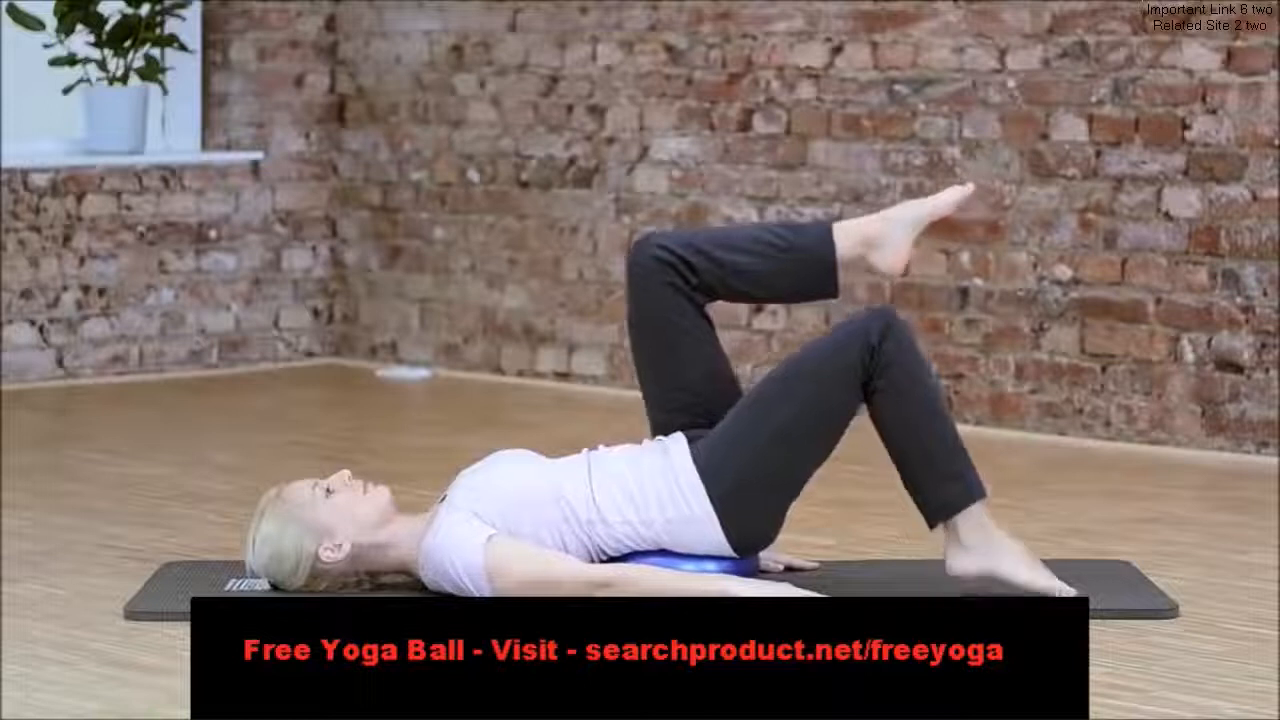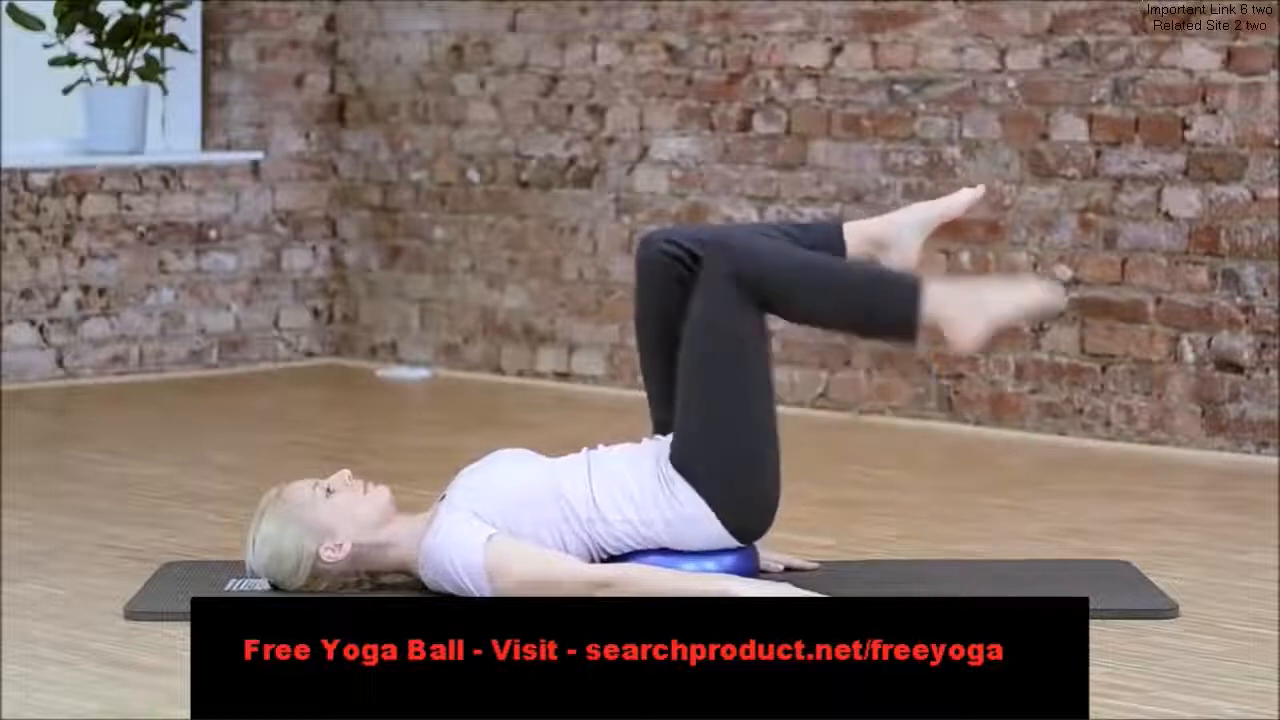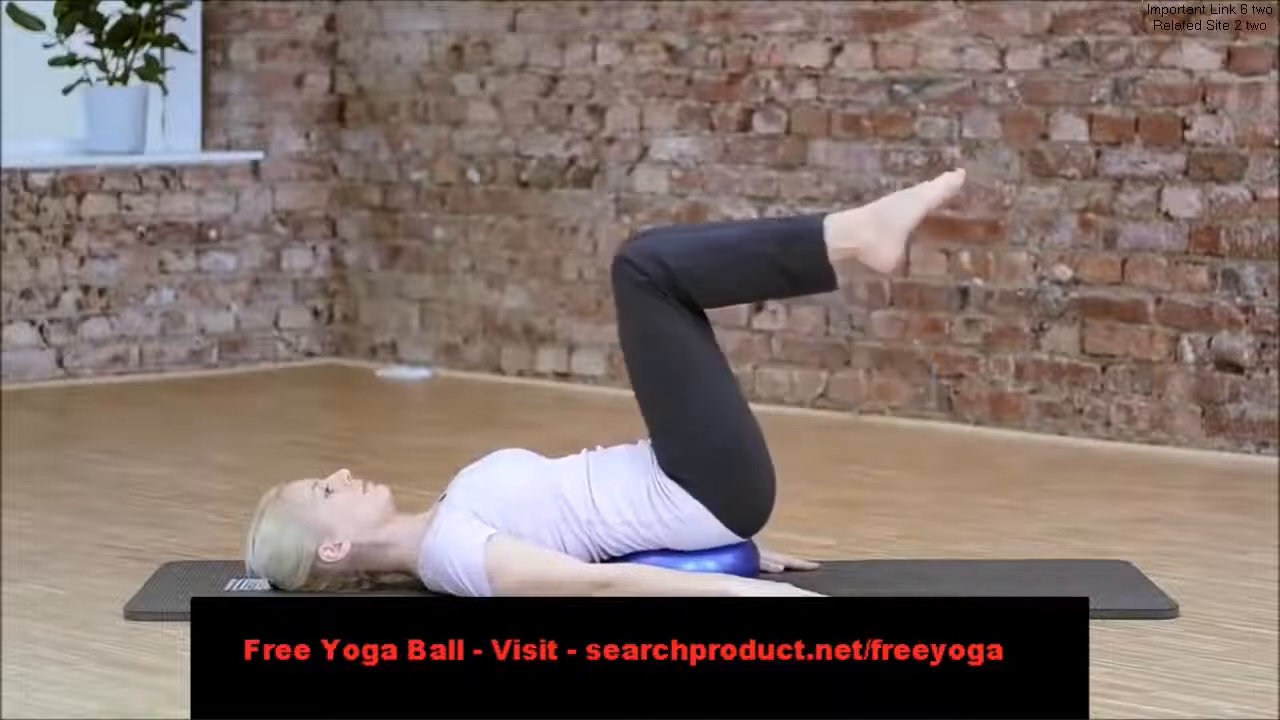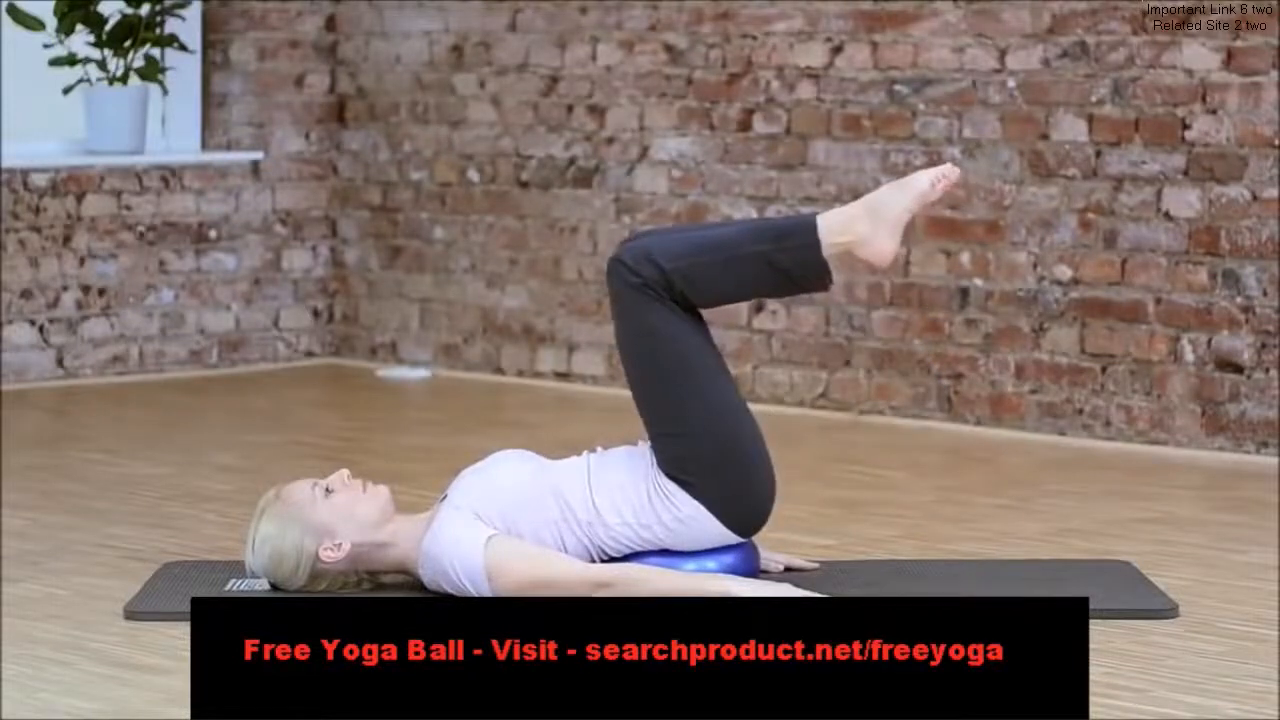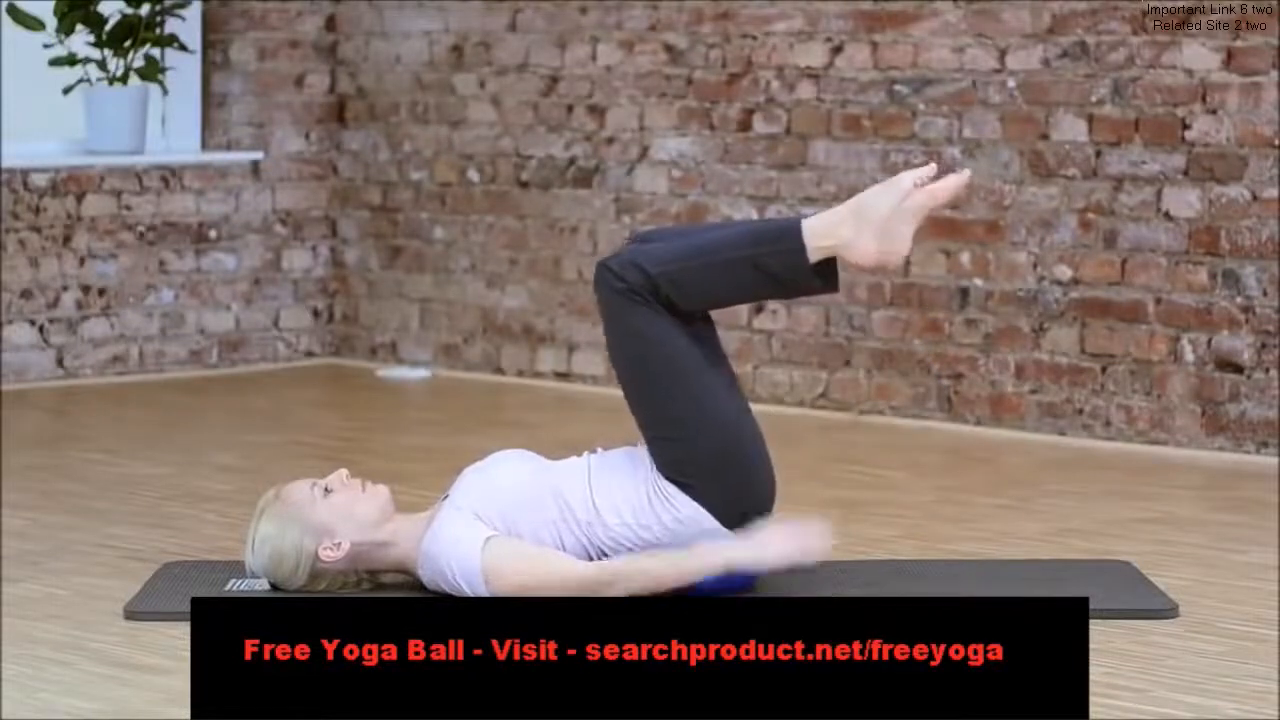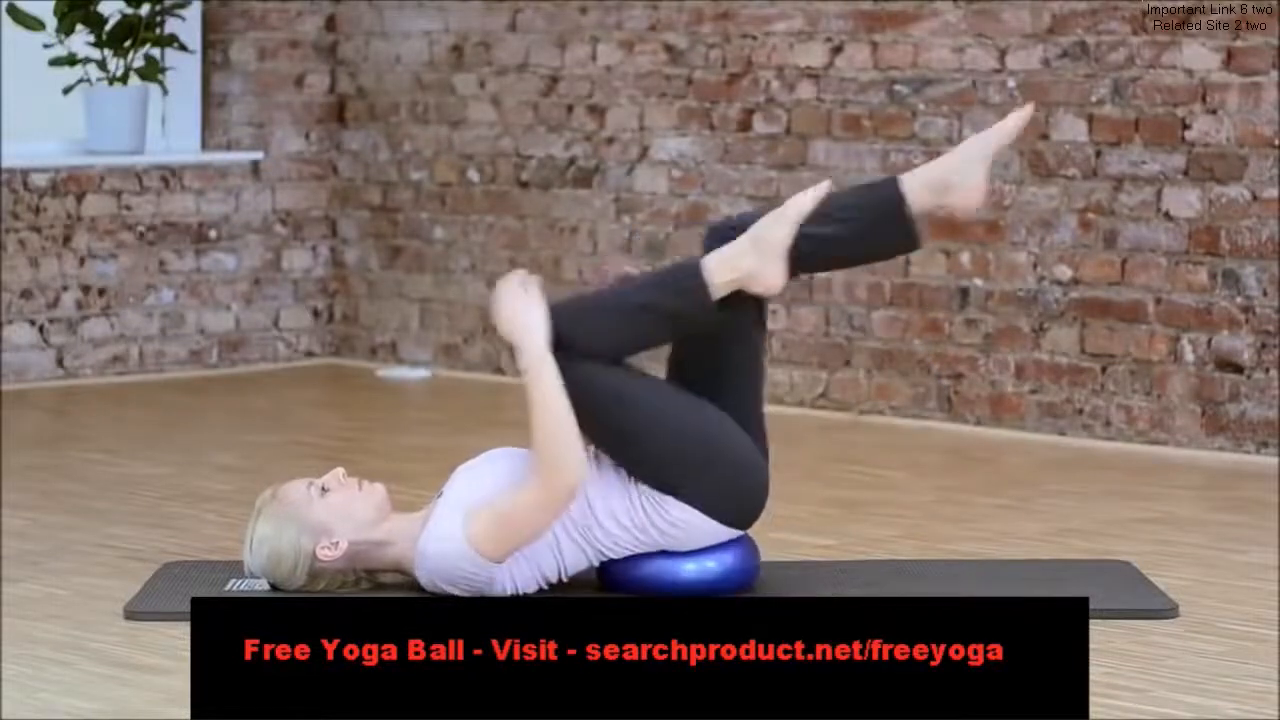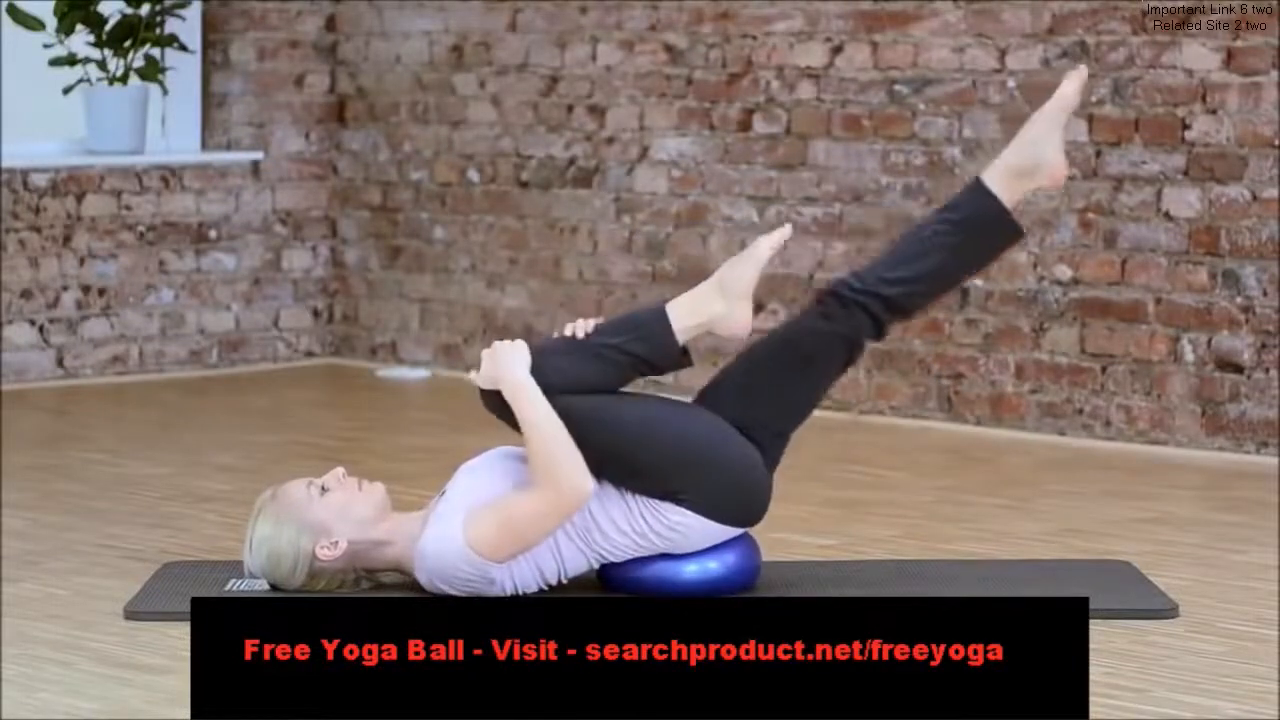
dt=0.5s
person 1, frame 1
left shoulder: (452, 518)
right shoulder: (448, 554)
right elbow: (599, 584)
right wrist: (750, 592)
left hip: (687, 464)
right hip: (715, 491)
left knee: (658, 260)
right knee: (870, 333)
left ankle: (861, 237)
right ankle: (970, 534)
person 1, frame 2
left shoulder: (450, 517)
right shoulder: (448, 553)
right elbow: (600, 583)
right wrist: (754, 593)
left hip: (683, 481)
right hip: (710, 493)
left knee: (669, 255)
right knee: (734, 268)
left ankle: (875, 240)
right ankle: (942, 306)
person 1, frame 3
left shoulder: (450, 516)
right shoulder: (447, 552)
right elbow: (598, 582)
right wrist: (747, 591)
left hip: (693, 492)
right hip: (712, 493)
left knee: (649, 266)
right knee: (643, 270)
left ankle: (853, 231)
right ankle: (852, 235)
person 1, frame 4
left shoulder: (450, 517)
right shoulder: (448, 553)
right elbow: (600, 582)
right wrist: (743, 590)
left hip: (688, 494)
right hip: (710, 494)
left knee: (646, 264)
right knee: (639, 271)
left ankle: (845, 234)
right ankle: (846, 230)
person 1, frame 5
left shoulder: (448, 521)
right shoulder: (450, 554)
right elbow: (601, 579)
right wrist: (741, 549)
left hip: (688, 491)
right hip: (713, 495)
left knee: (654, 255)
right knee: (626, 277)
left ankle: (836, 238)
right ankle: (833, 233)
person 1, frame 6
left shoulder: (448, 519)
right shoulder: (449, 553)
right elbow: (563, 481)
right wrist: (531, 343)
left hip: (692, 481)
right hip: (710, 493)
left knee: (729, 245)
right knee: (560, 329)
left ankle: (928, 190)
right ankle: (741, 263)
person 1, frame 7
left shoulder: (444, 520)
right shoulder: (449, 556)
right elbow: (570, 491)
left wrist: (573, 365)
right wrist: (521, 382)
left hip: (706, 467)
right hip: (713, 486)
right knee: (511, 379)
left ankle: (1012, 177)
right ankle: (699, 310)
